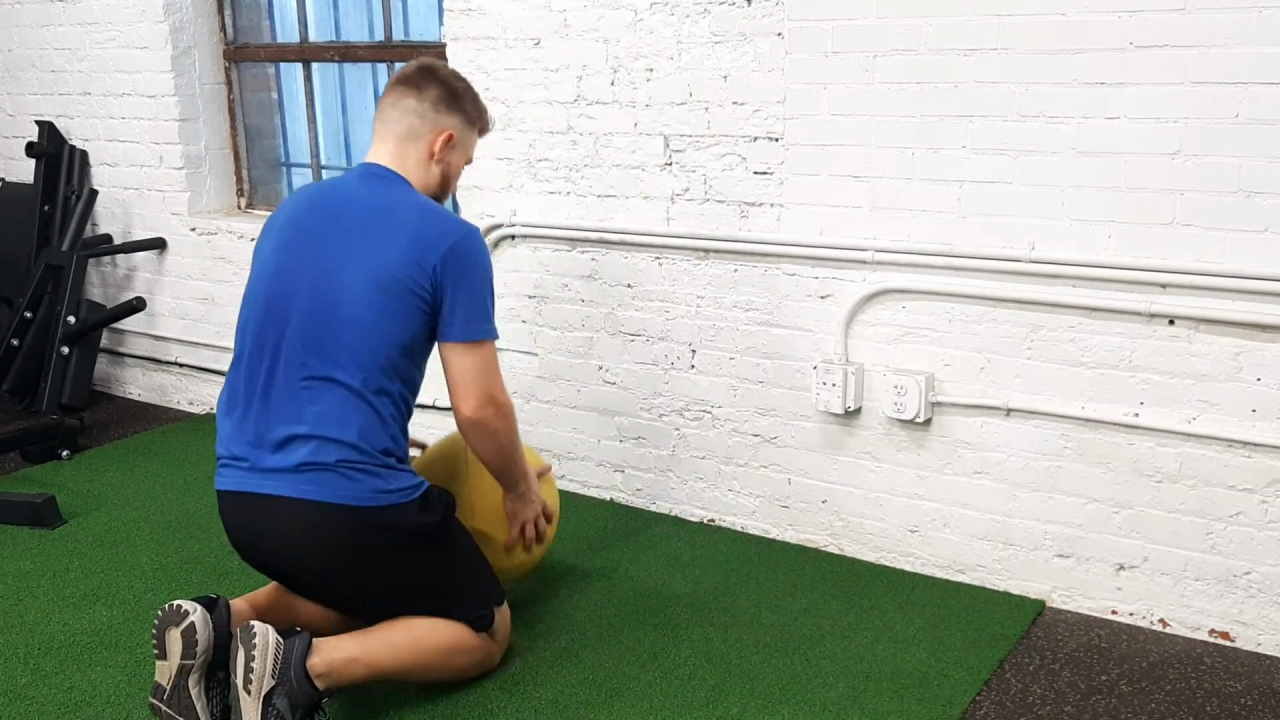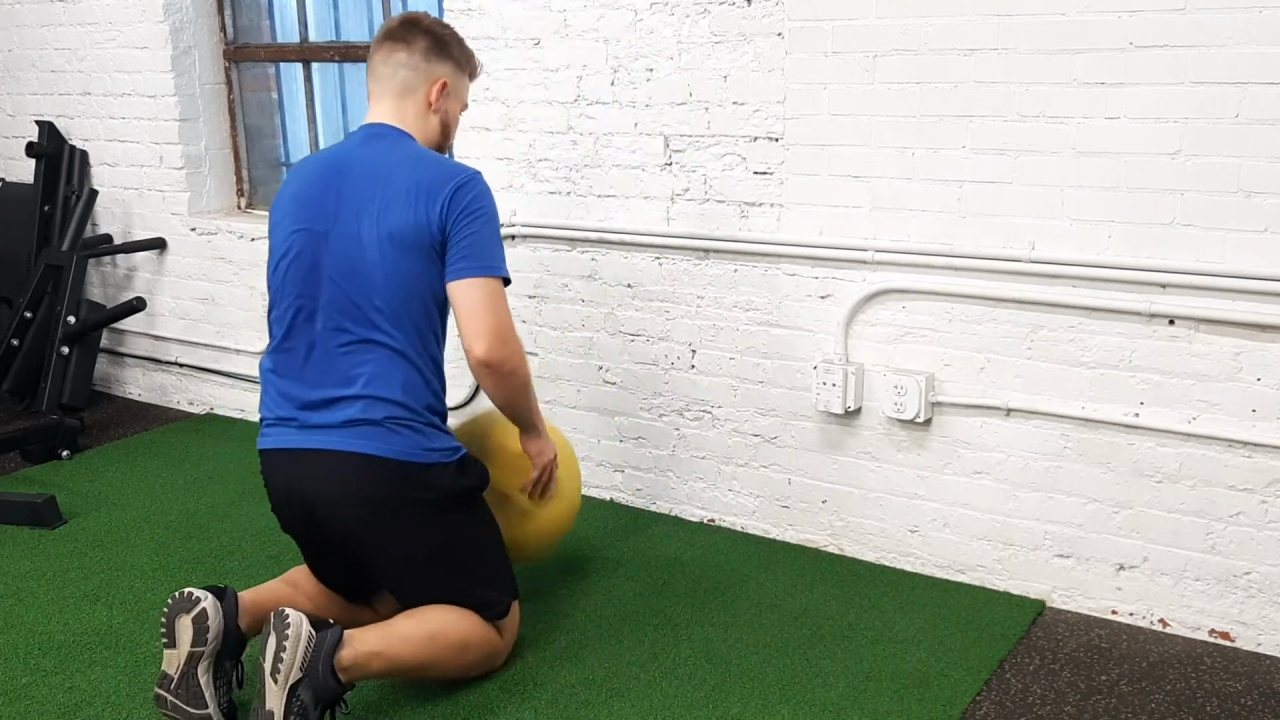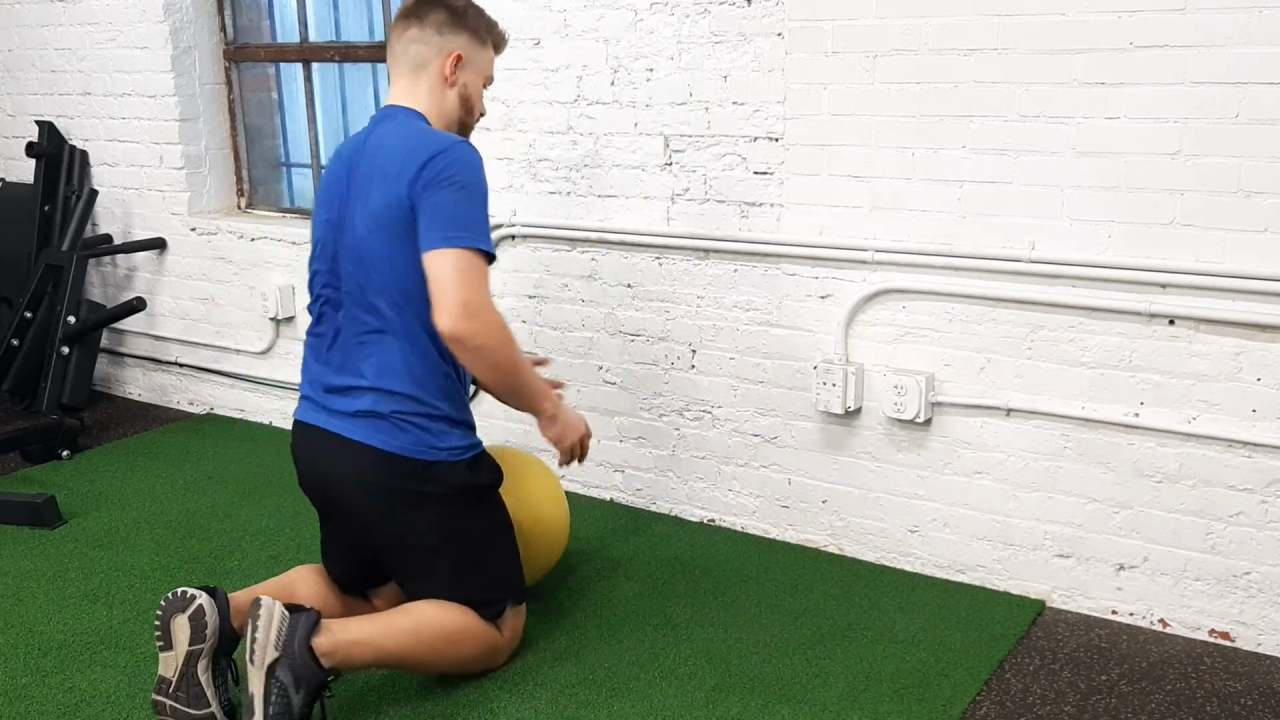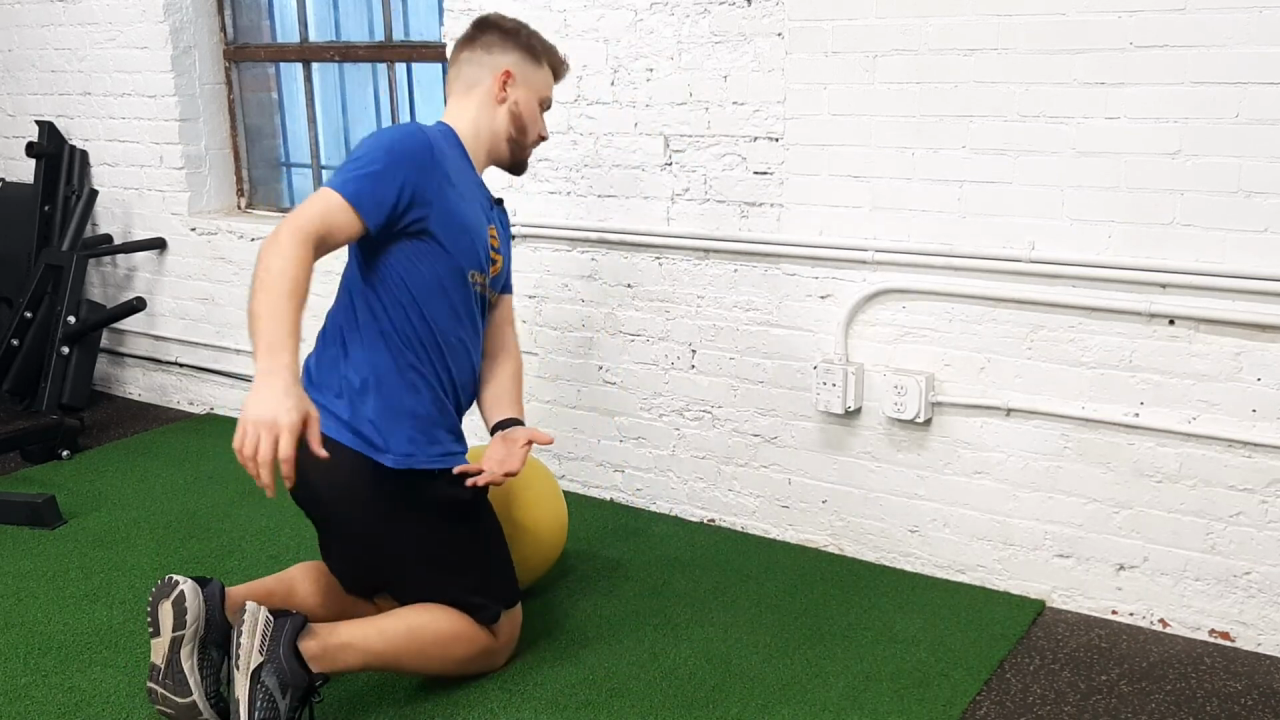
dt=0.4s
person 1, frame 1
left shoulder: (292, 211)
right shoulder: (449, 241)
right elbow: (479, 407)
right wrist: (522, 491)
left hip: (243, 496)
right hip: (345, 504)
left knee: (358, 588)
right knee: (483, 631)
left ankle: (222, 626)
right ankle: (309, 665)
person 1, frame 2
left shoulder: (297, 184)
right shoulder: (454, 189)
right elbow: (489, 348)
right wrist: (534, 432)
left hip: (286, 456)
right hip: (392, 462)
left knee: (366, 589)
right knee: (489, 628)
left ankle: (228, 616)
right ankle: (334, 657)
person 1, frame 3
left shoulder: (350, 158)
right shoulder: (445, 160)
right elbow: (462, 320)
left wrist: (492, 377)
right wrist: (547, 408)
left hip: (323, 435)
right hip: (408, 452)
left knee: (368, 586)
right knee: (492, 627)
left ankle: (222, 615)
right ankle: (314, 642)
person 1, frame 4
left shoulder: (488, 214)
right shoulder: (412, 153)
left elbow: (495, 340)
right elbow: (291, 242)
left wrist: (505, 427)
right wrist: (276, 379)
left hip: (402, 451)
right hip: (383, 457)
left knee: (376, 591)
right knee: (490, 631)
left ankle: (218, 609)
right ankle: (301, 650)
